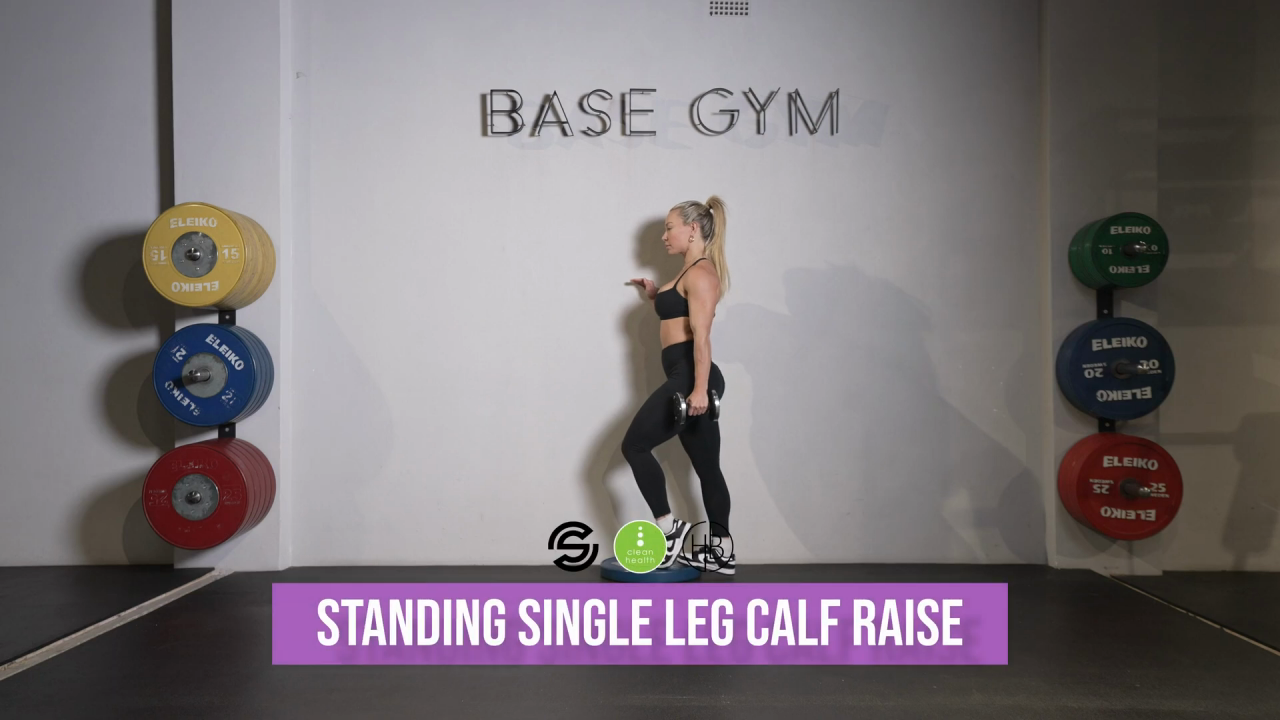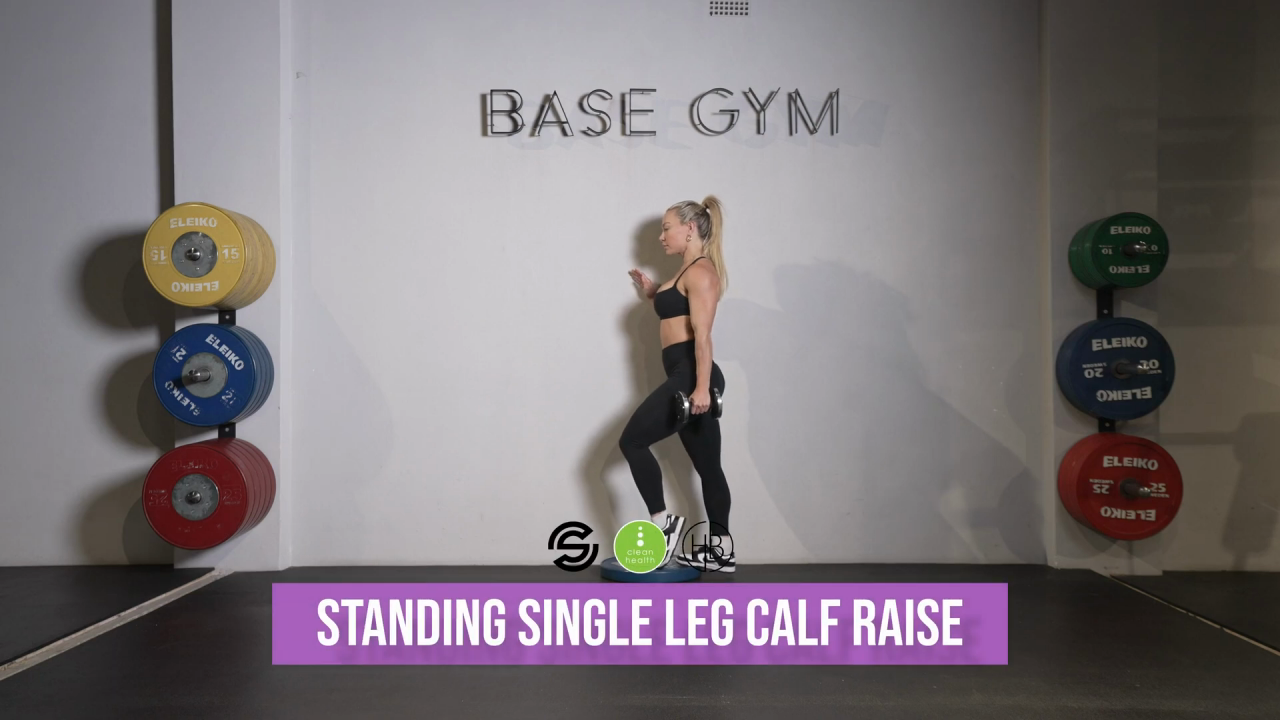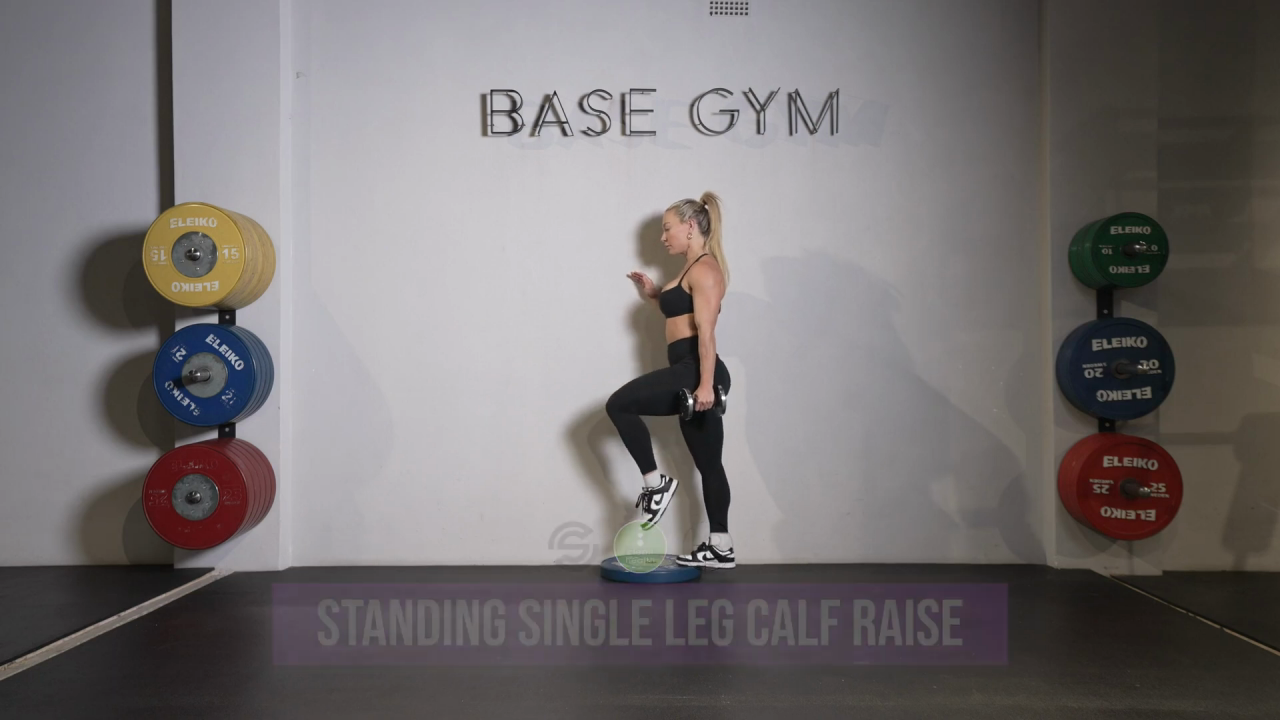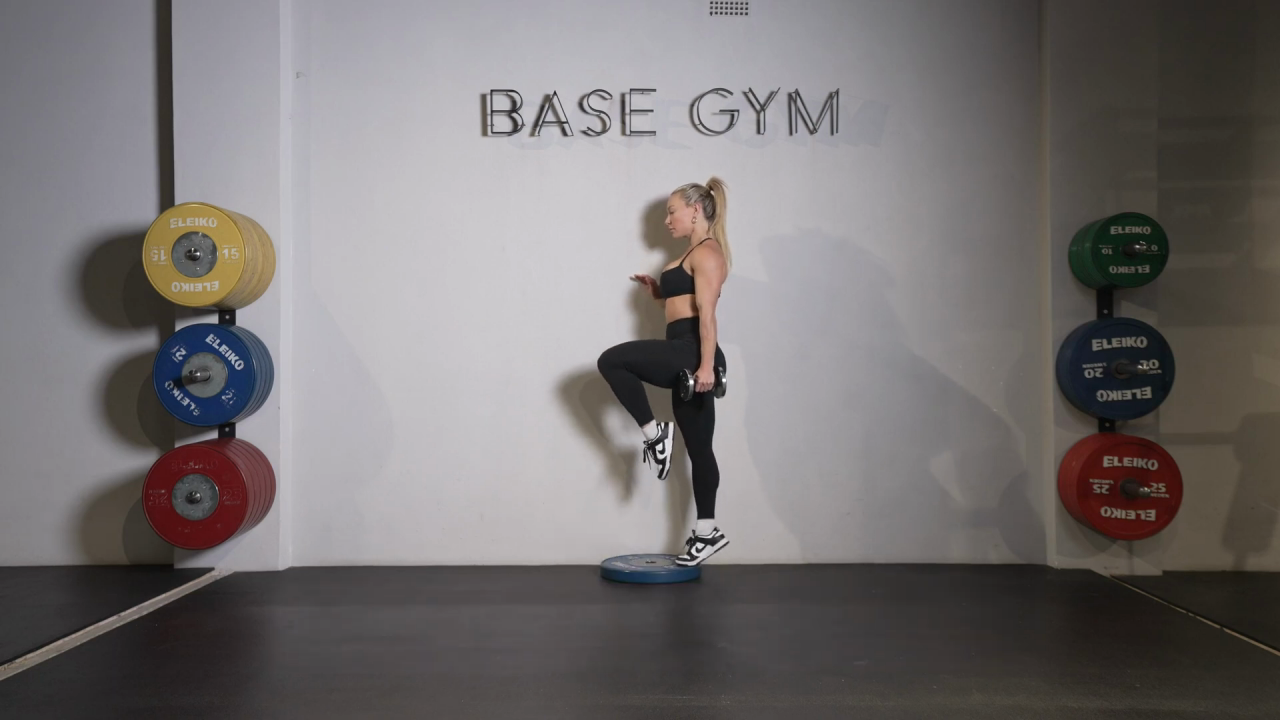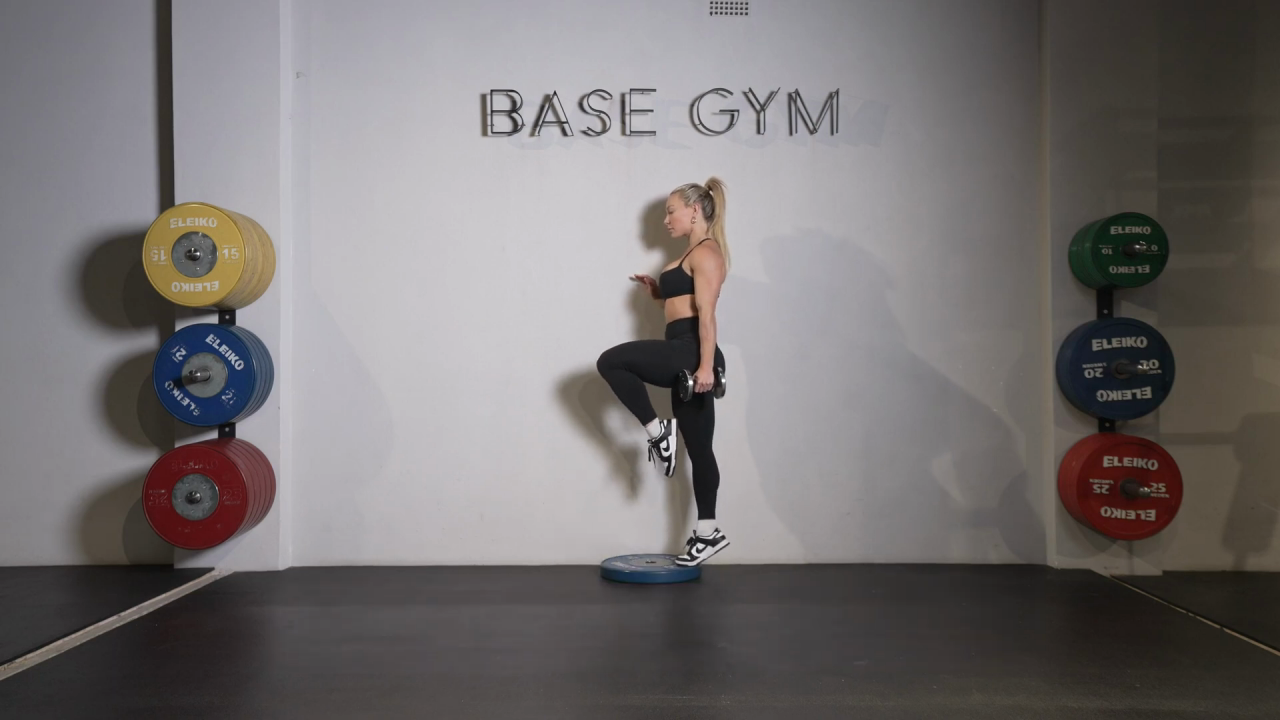
dt=1s
person 1, frame 1
left shoulder: (701, 273)
right shoulder: (692, 273)
left elbow: (701, 336)
left wrist: (700, 388)
right wrist: (657, 297)
left hip: (690, 377)
right hip: (688, 379)
left knee: (634, 445)
right knee: (706, 467)
left ankle: (669, 528)
right ankle: (721, 552)
person 1, frame 2
left shoulder: (701, 271)
right shoulder: (690, 272)
left elbow: (702, 334)
left wrist: (702, 386)
right wrist: (654, 293)
left hip: (691, 376)
right hip: (688, 377)
left knee: (632, 441)
right knee: (707, 466)
left ankle: (663, 522)
right ankle: (720, 550)
person 1, frame 3
left shoulder: (704, 269)
right shoulder: (693, 270)
left elbow: (706, 332)
left wrist: (706, 384)
right wrist: (656, 294)
left hip: (696, 371)
right hip: (690, 373)
left knee: (620, 405)
right knee: (708, 463)
left ankle: (655, 482)
right ankle: (721, 546)
person 1, frame 4
left shoulder: (707, 253)
right shoulder: (695, 254)
left elbow: (707, 314)
left wrist: (707, 365)
right wrist: (659, 291)
left hip: (691, 353)
right hip: (685, 357)
left knee: (611, 360)
right knee: (698, 447)
left ankle: (654, 433)
right ankle: (707, 532)
person 1, frame 5
left shoulder: (706, 252)
right shoulder: (694, 254)
left elbow: (706, 313)
left wrist: (707, 365)
right wrist: (658, 291)
left hip: (691, 353)
right hip: (684, 357)
left knee: (611, 361)
right knee: (698, 448)
left ankle: (659, 431)
right ankle: (708, 532)
